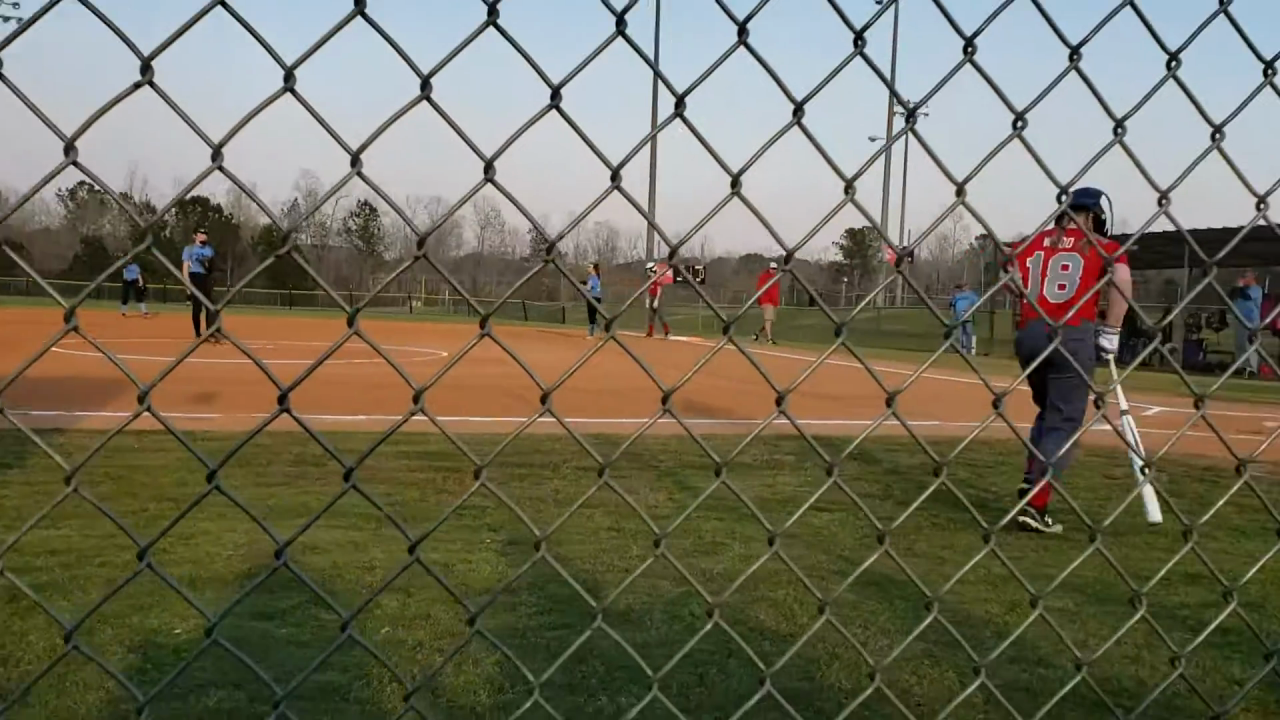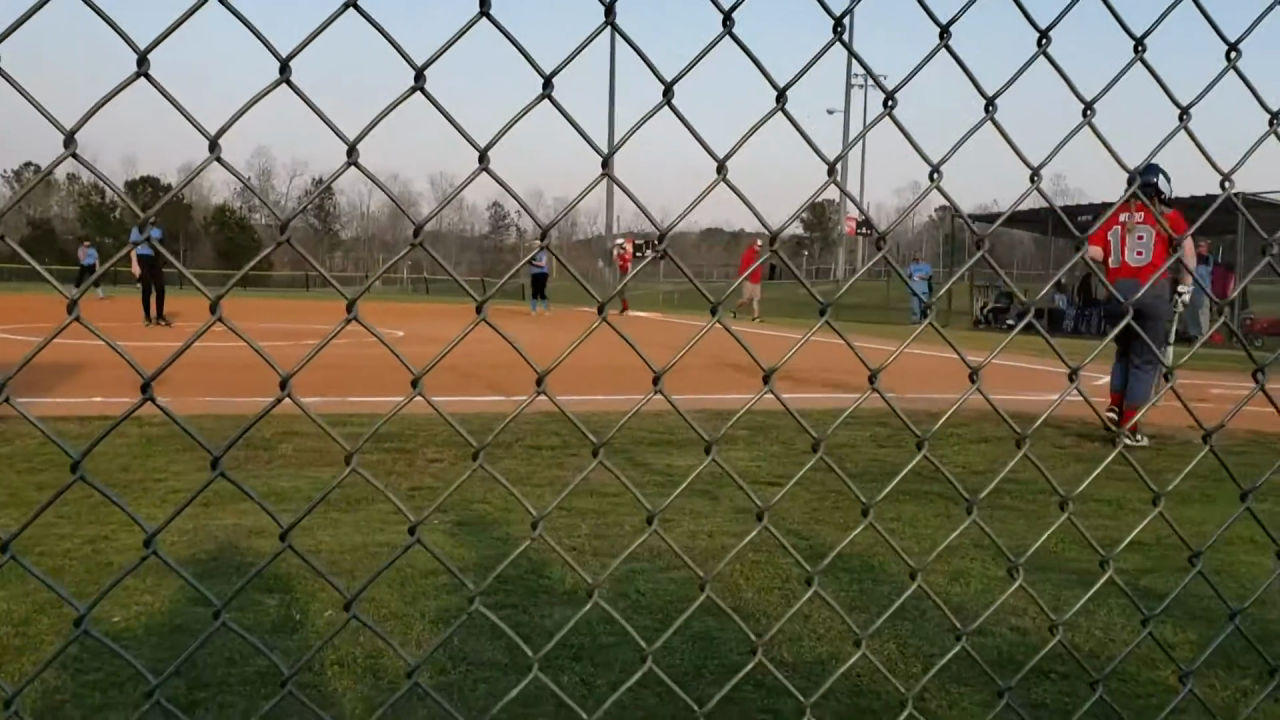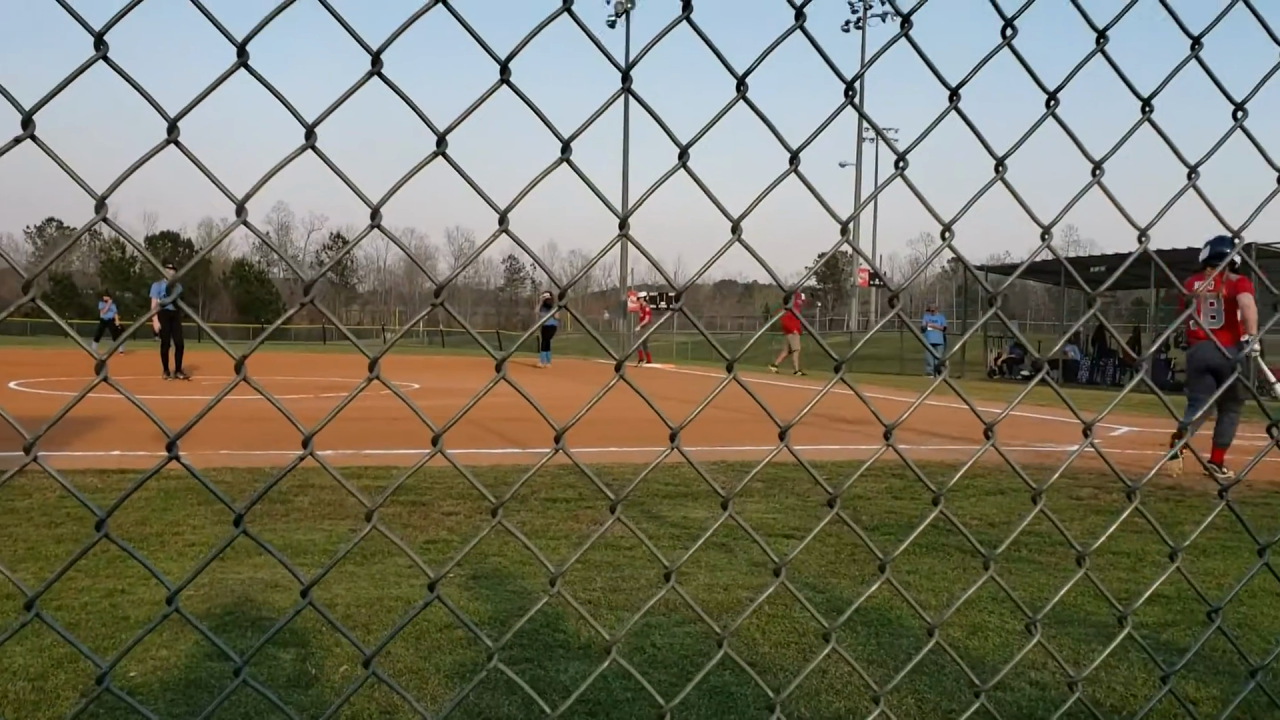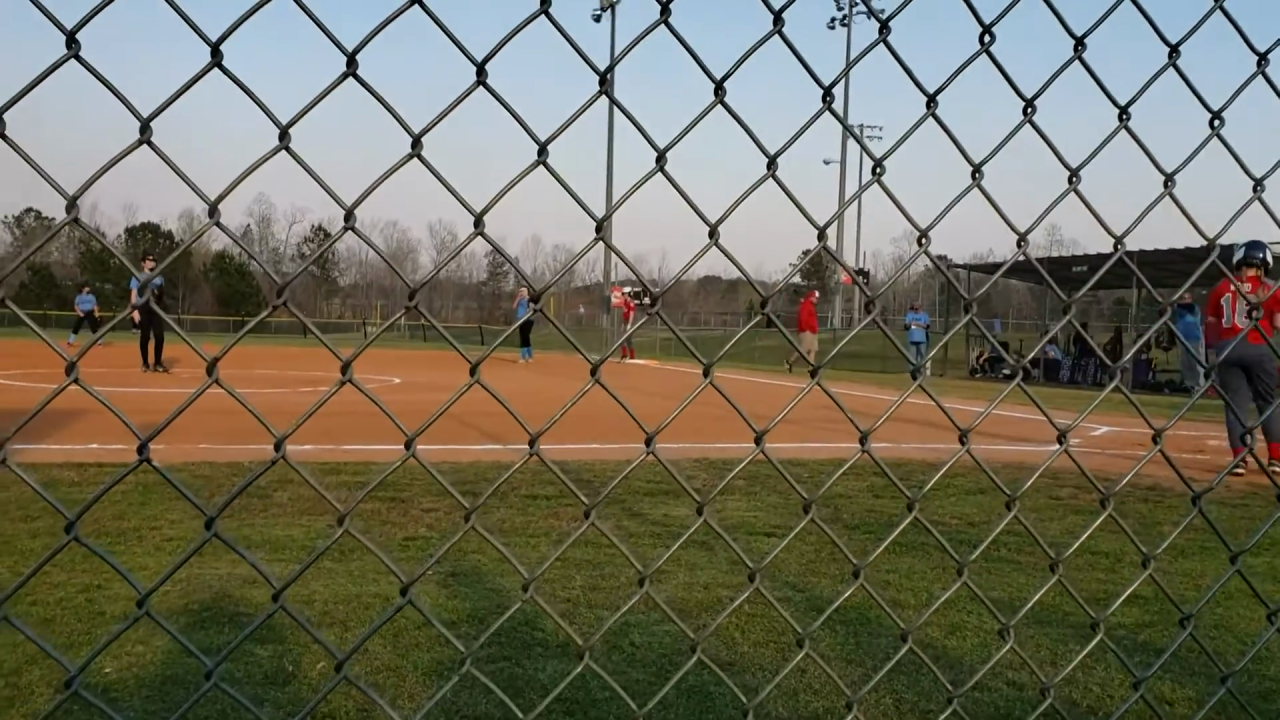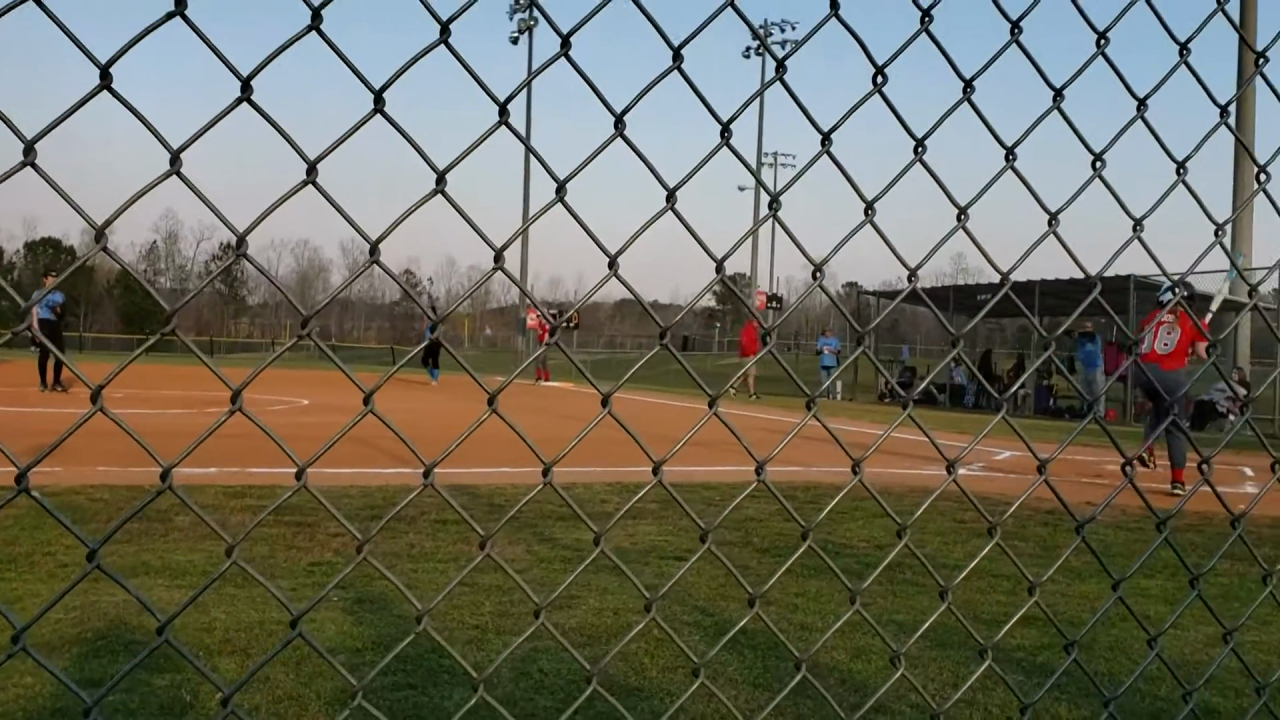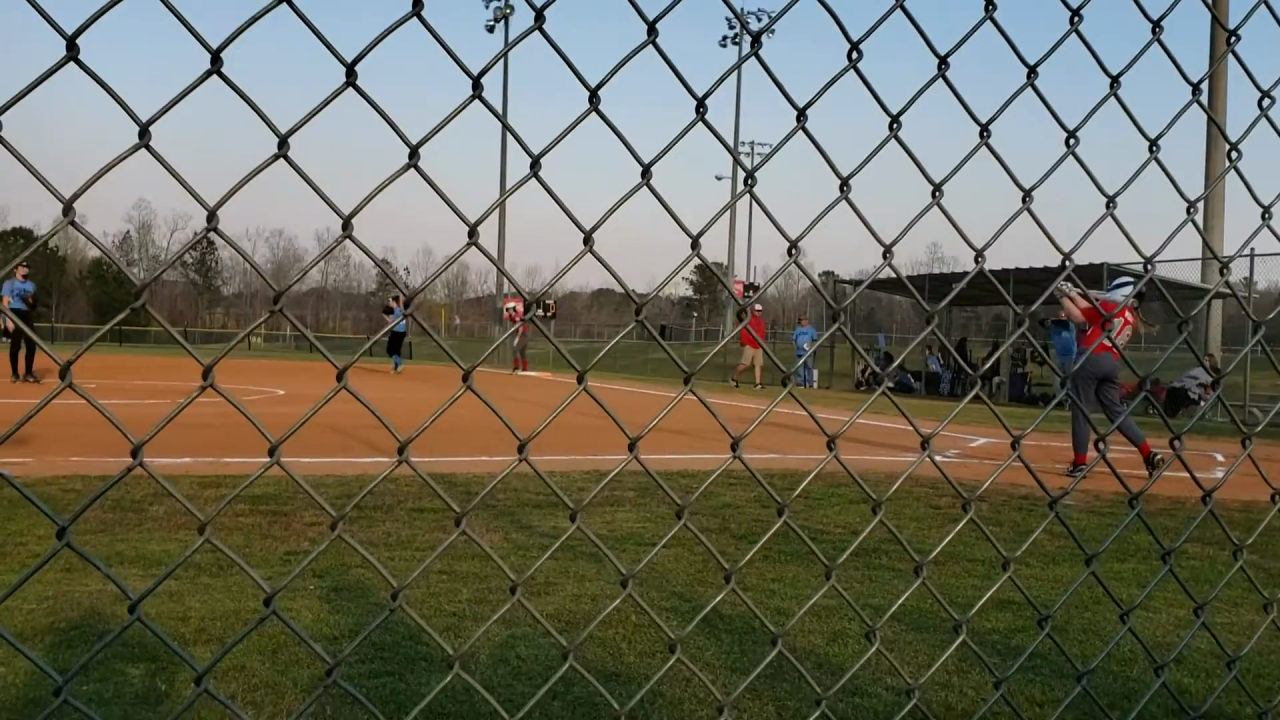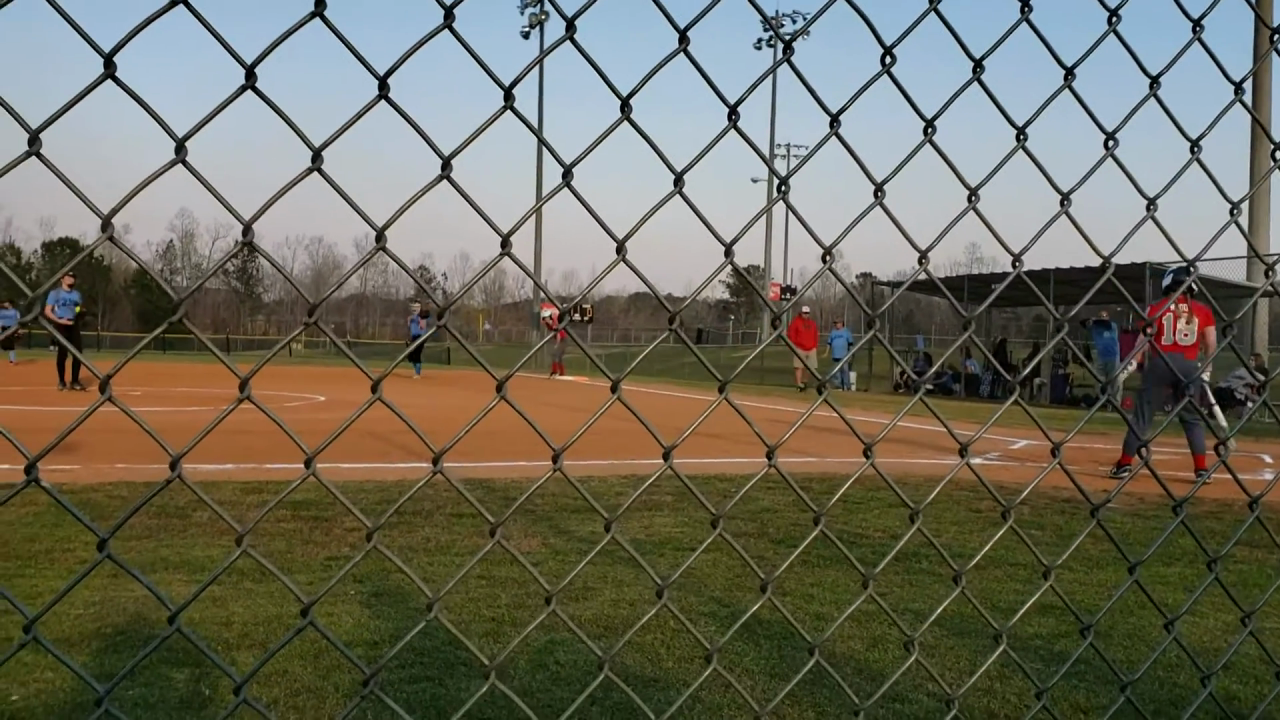
dt=0.7s
person 1, frame 1
left shoulder: (1032, 242)
right shoulder: (1106, 247)
right elbow: (1122, 281)
left wrist: (1036, 301)
right wrist: (1111, 329)
left hip: (1029, 335)
right hip: (1073, 337)
left knee: (1052, 411)
right knee: (1063, 425)
left ankle: (1034, 477)
right ankle: (1035, 506)
person 1, frame 2
left shoulder: (1113, 217)
right shoulder: (1169, 216)
left elbow: (1092, 252)
right elbow: (1188, 248)
right wrist: (1185, 284)
left hip: (1117, 292)
right hip: (1153, 294)
left knee: (1125, 355)
right knee: (1146, 363)
left ankle: (1115, 407)
right ankle: (1130, 428)
person 1, frame 3
left shoulder: (1190, 283)
right shoulder: (1237, 282)
right elbow: (1248, 304)
right wrist: (1251, 337)
left hip: (1198, 352)
right hip: (1230, 351)
left knee: (1196, 407)
right knee: (1230, 408)
left ankle: (1178, 439)
right ankle: (1217, 462)
person 1, frame 4
left shoulder: (1223, 286)
left elbow: (1211, 320)
left hip: (1228, 349)
right hip: (1259, 350)
left knee: (1235, 405)
left ankle: (1238, 459)
person 1, frame 5
left shoulder: (1151, 317)
right shoulder: (1193, 322)
left elbow: (1138, 346)
right elbow: (1203, 354)
right wrist: (1189, 345)
left hip: (1145, 372)
right hip: (1172, 376)
left knee: (1159, 411)
right knee: (1175, 427)
left ankle: (1147, 450)
right ankle: (1177, 481)
person 1, frame 6
left shoulder: (1109, 305)
right shoulder: (1131, 316)
left elbow: (1078, 318)
right elbow: (1091, 311)
left wrist: (1063, 296)
right wrist: (1072, 293)
left hip: (1090, 360)
right hip: (1111, 364)
left knee: (1080, 412)
right knee: (1117, 413)
left ankle: (1079, 463)
right ankle: (1149, 454)
person 1, frame 7
left shoulder: (1157, 308)
right shoulder: (1202, 309)
left elbow: (1145, 338)
right elbow: (1211, 341)
right wrist: (1206, 365)
left hip: (1160, 364)
right hip: (1190, 366)
left knee: (1142, 415)
right knee: (1192, 418)
left ankle: (1124, 464)
right ankle: (1201, 469)
